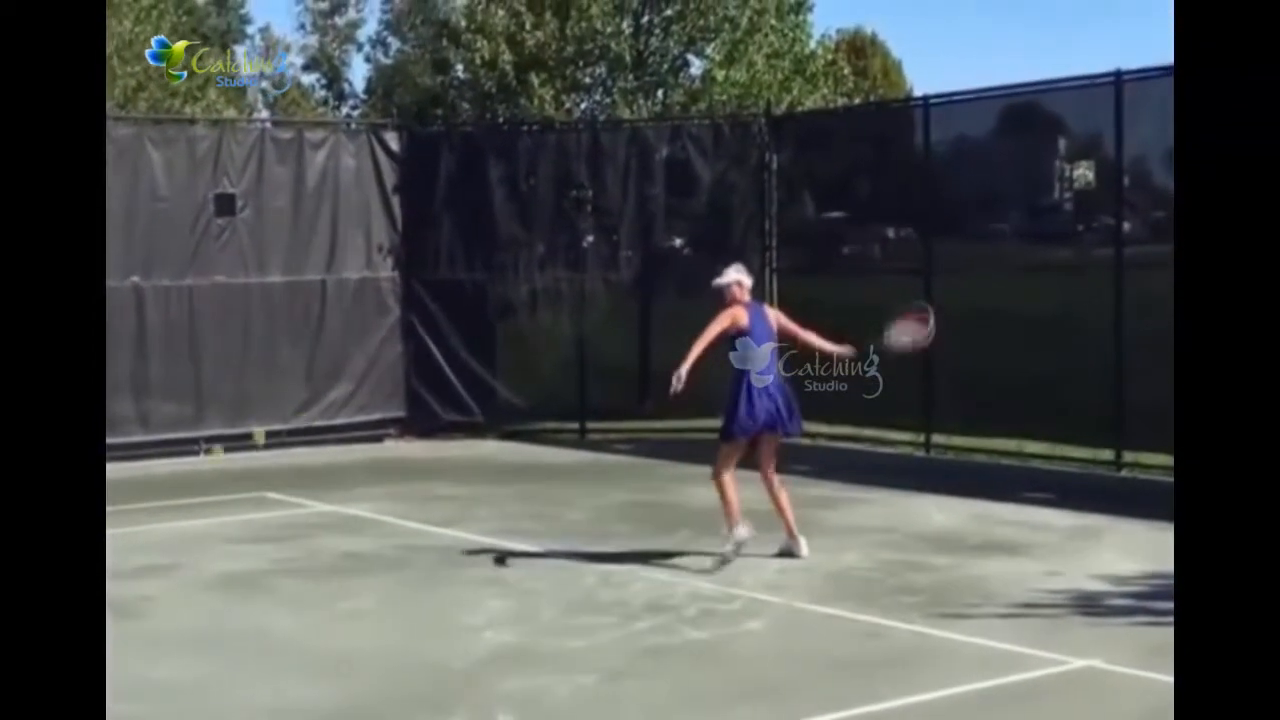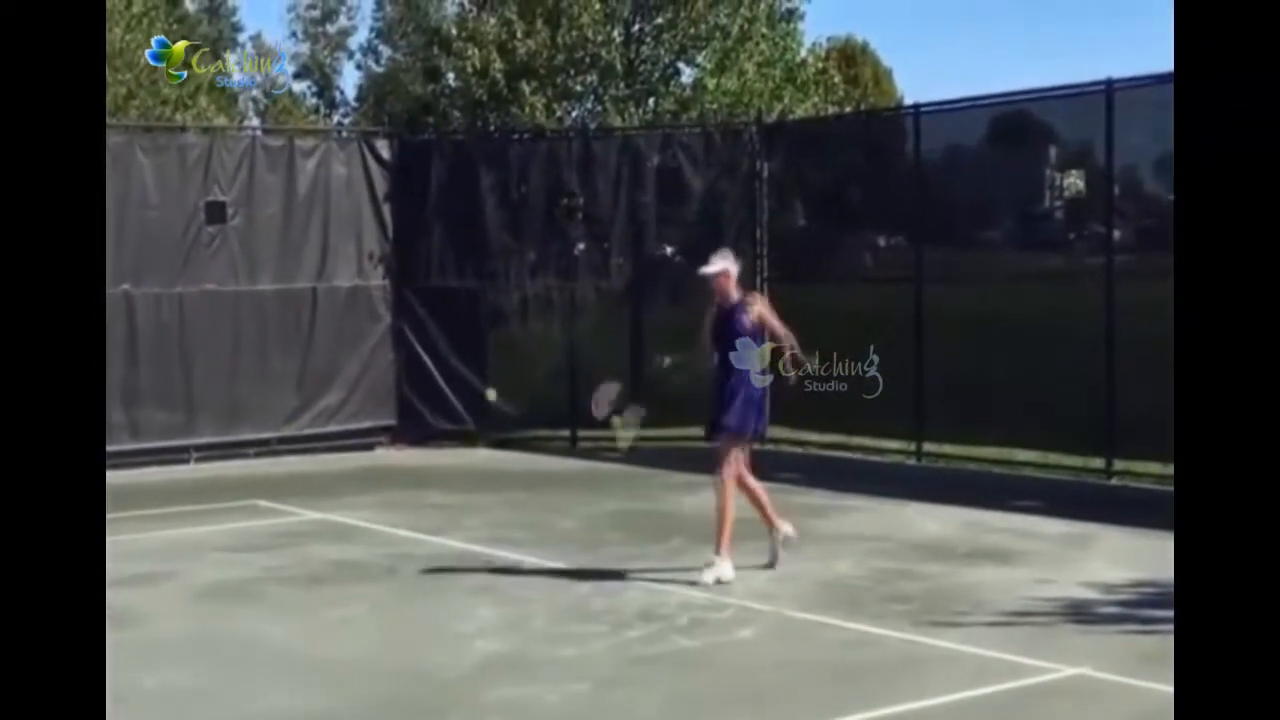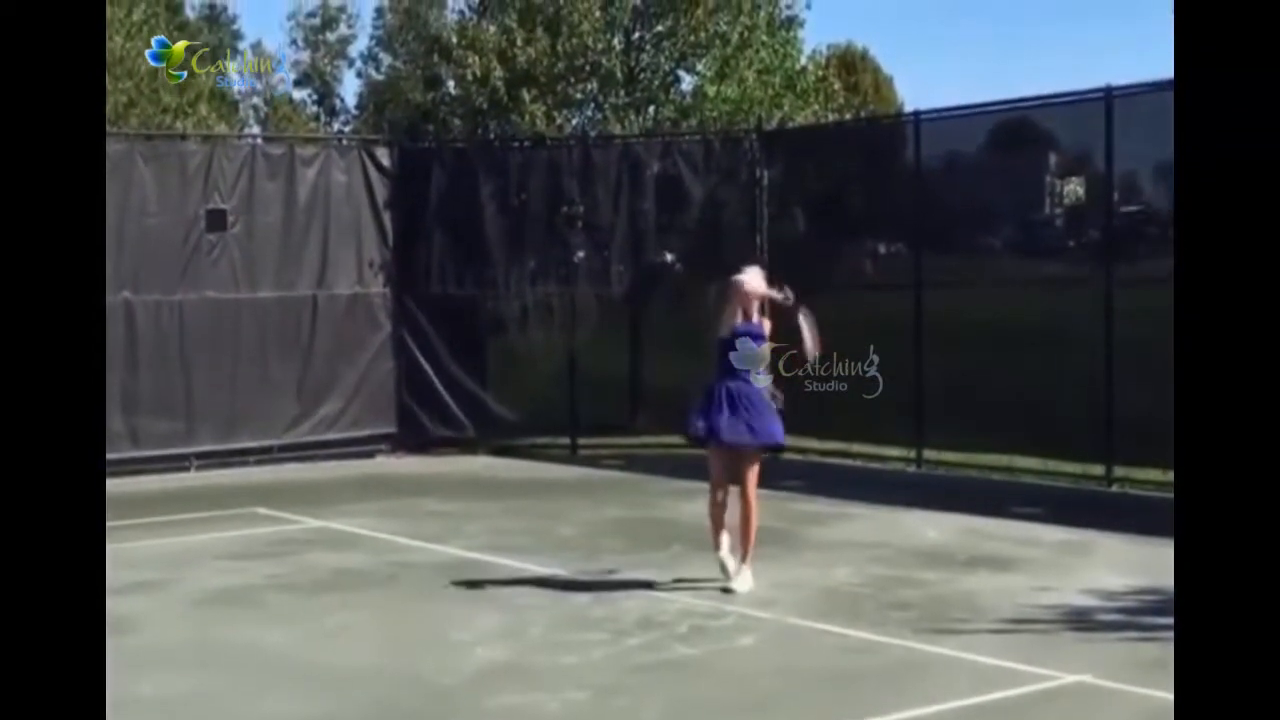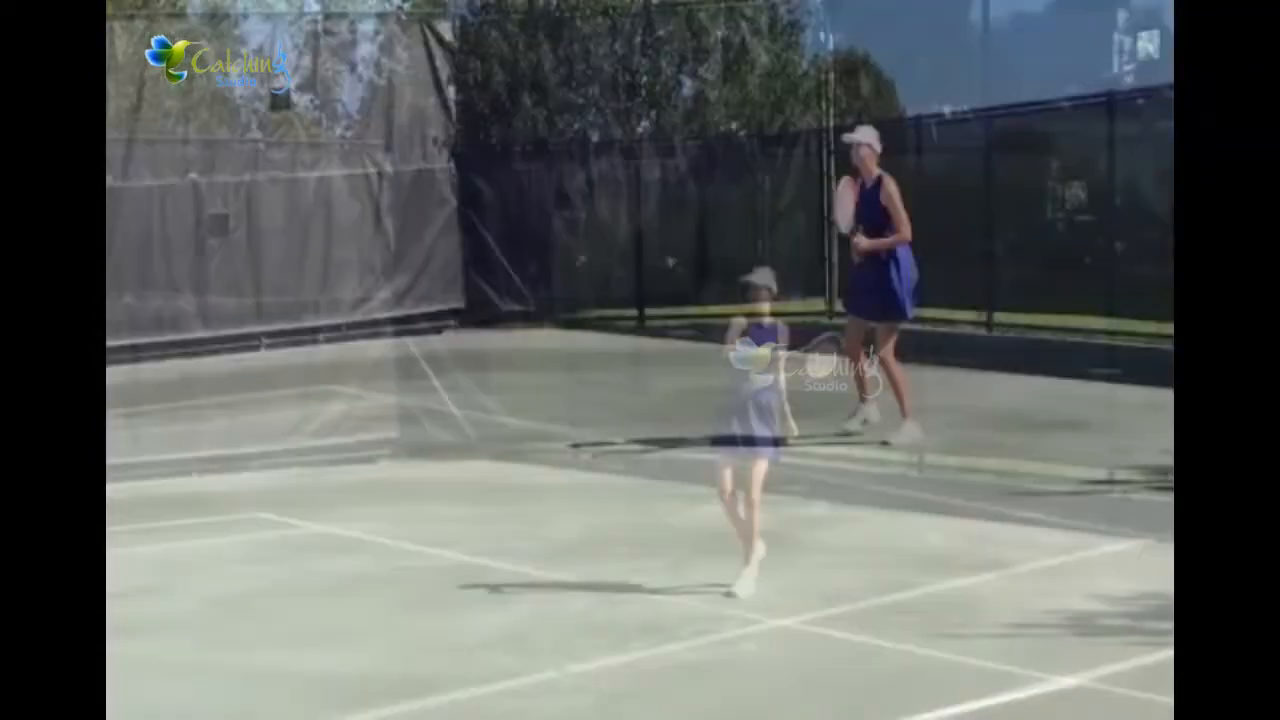
dt=0.4s
person 1, frame 1
left shoulder: (732, 313)
right shoulder: (769, 312)
left elbow: (705, 338)
right elbow: (803, 334)
left wrist: (684, 367)
right wrist: (836, 349)
left hip: (750, 392)
right hip: (774, 392)
left knee: (722, 472)
right knee: (767, 472)
left ankle: (737, 528)
right ankle: (794, 539)
person 1, frame 2
left shoulder: (753, 302)
right shoulder: (715, 308)
left elbow: (780, 332)
right elbow: (709, 345)
left wrist: (796, 357)
left hip: (745, 390)
right hip: (727, 387)
left knee: (728, 474)
right knee: (739, 472)
left ankle: (723, 560)
right ankle: (777, 527)
person 1, frame 3
left shoulder: (765, 325)
right shoulder: (731, 315)
right elbow: (741, 293)
left wrist: (768, 390)
right wrist: (776, 295)
left hip: (753, 406)
right hip: (722, 403)
left knee: (748, 491)
right knee: (719, 491)
left ankle: (744, 568)
right ankle: (721, 542)
person 1, frame 4
left shoulder: (779, 330)
right shoulder: (741, 324)
left elbow: (778, 373)
right elbow: (732, 350)
left wrist: (785, 414)
right wrist: (763, 352)
left hip: (765, 409)
right hip: (740, 406)
left knee: (752, 492)
right knee: (727, 489)
left ankle: (749, 566)
right ankle: (752, 543)
